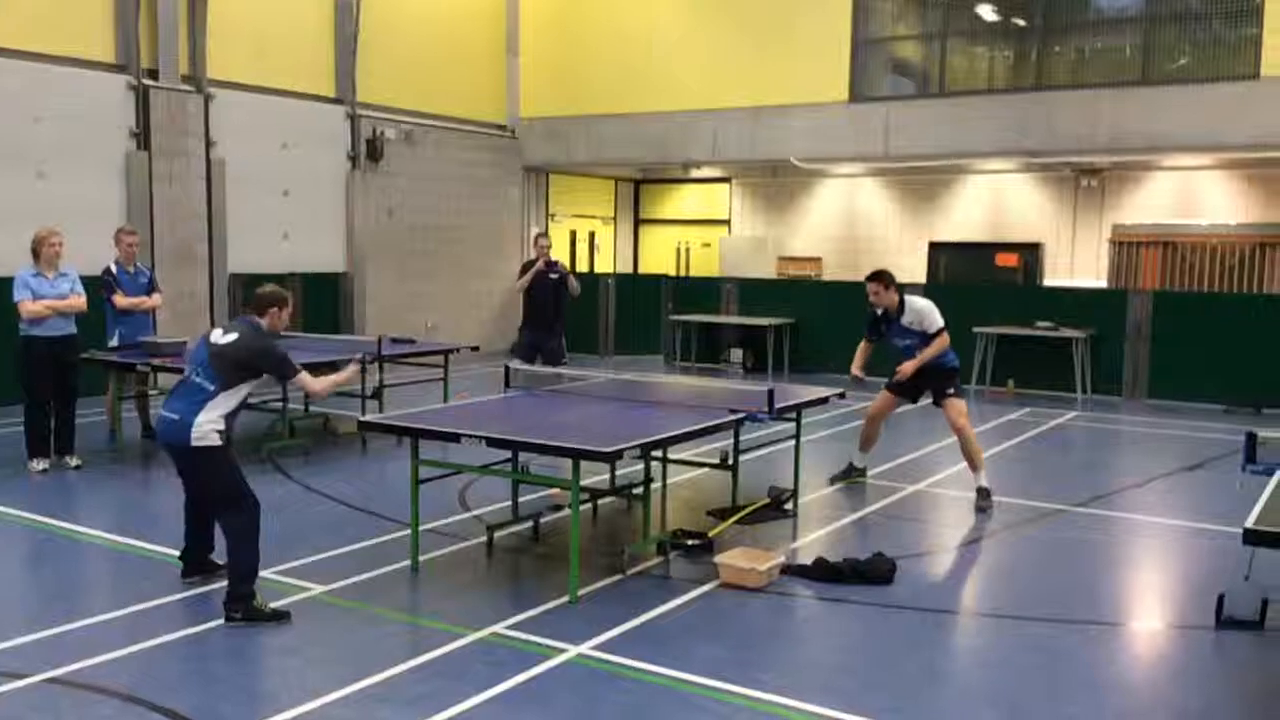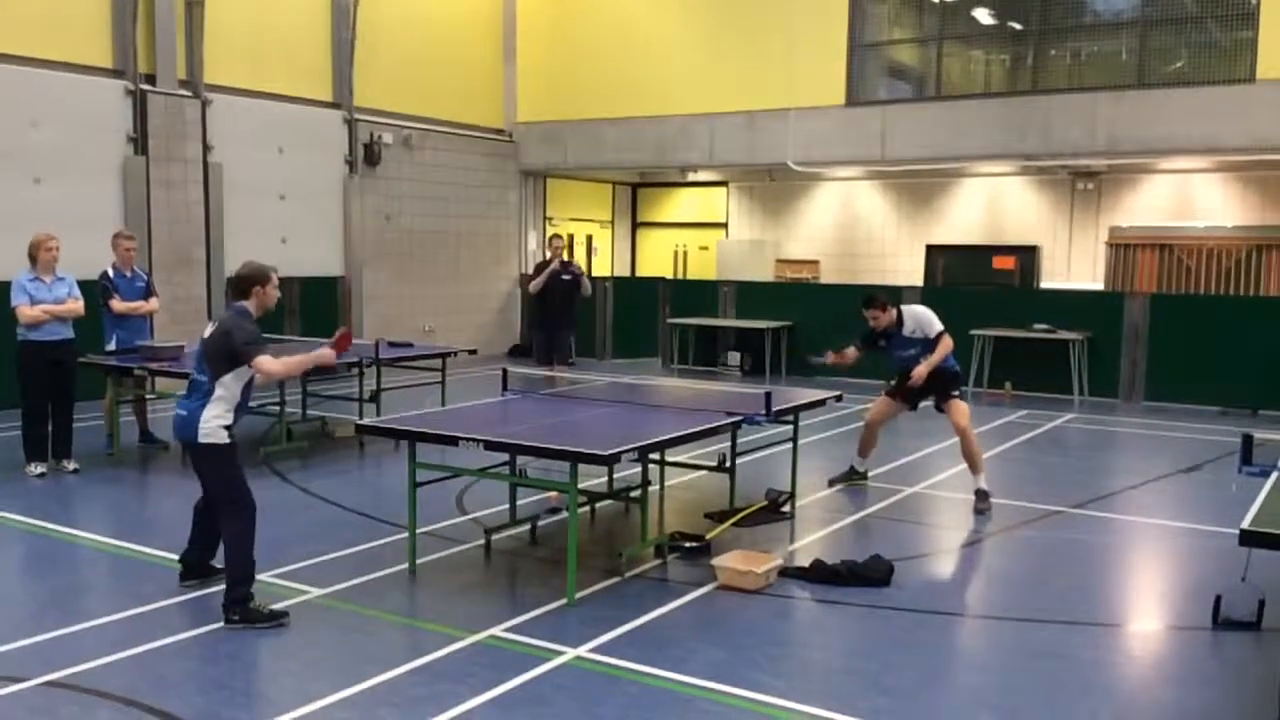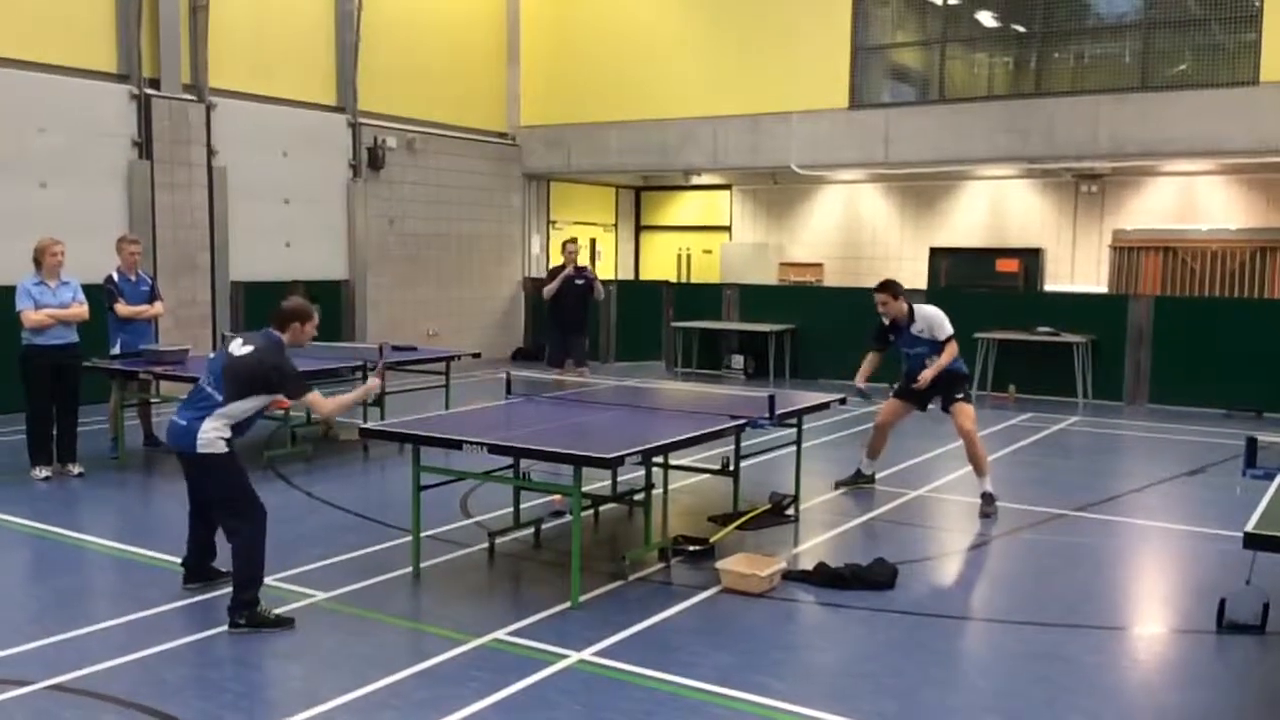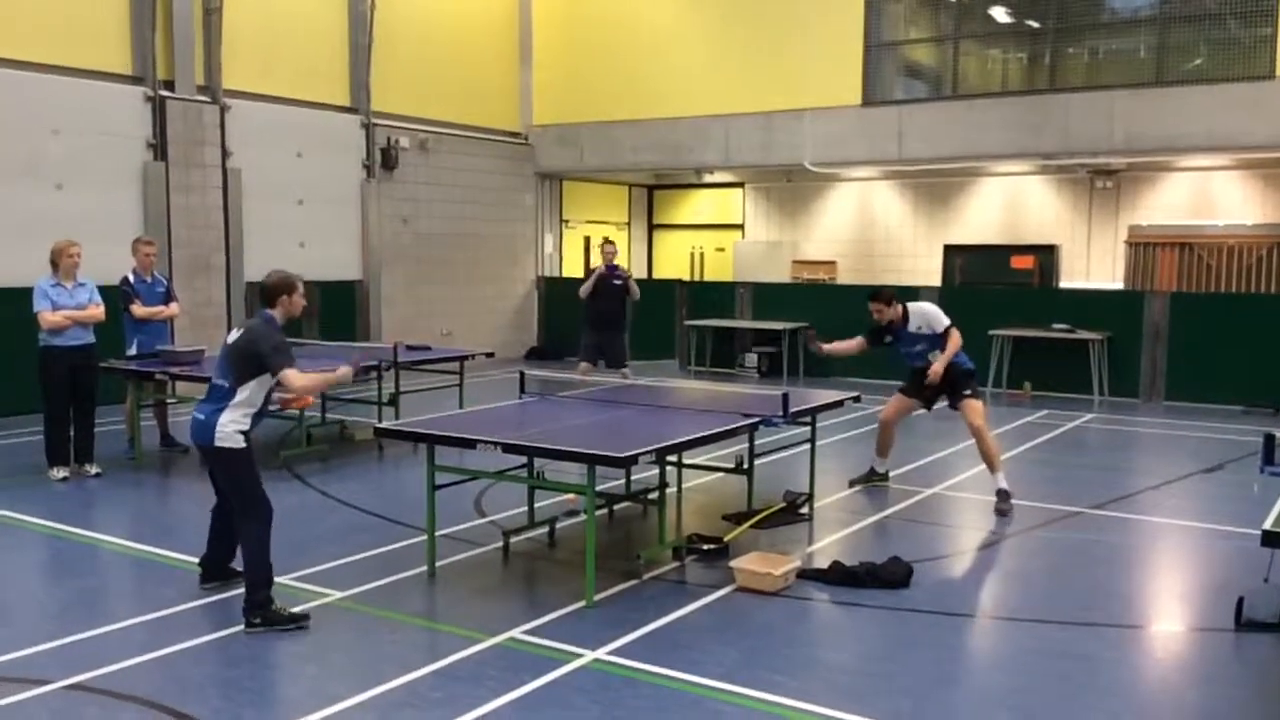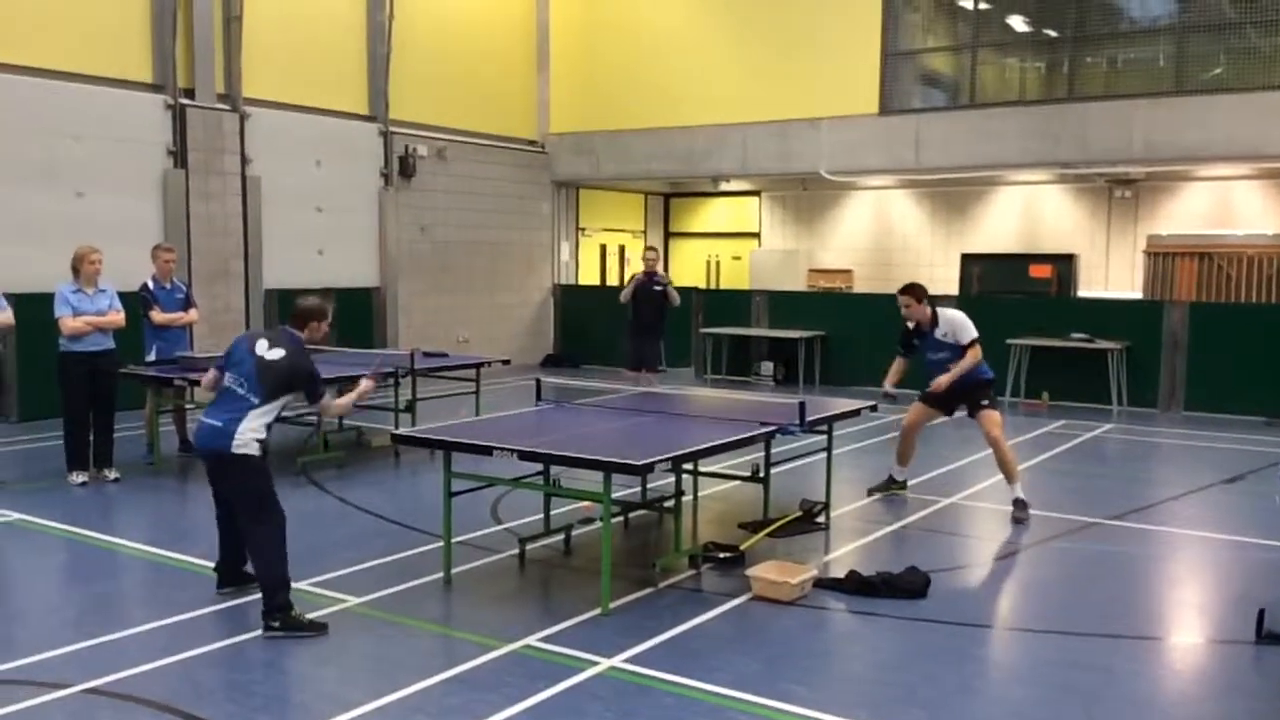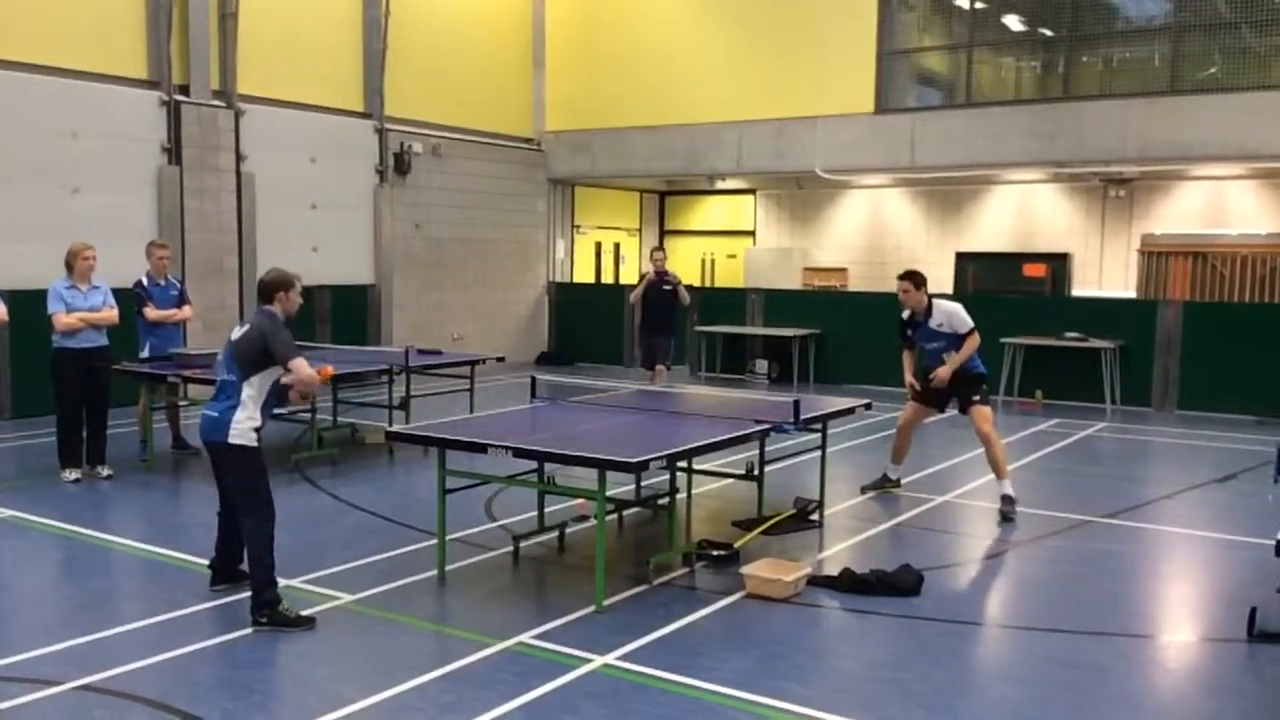
dt=0.4s
person 1, frame 1
left shoulder: (223, 334)
right shoulder: (260, 347)
right elbow: (314, 388)
right wrist: (346, 376)
left hip: (170, 424)
right hip: (197, 434)
left knee: (201, 495)
right knee: (241, 509)
left ankle: (195, 563)
right ankle: (240, 602)
person 1, frame 2
left shoulder: (229, 321)
right shoulder: (240, 327)
right elbow: (270, 369)
left wrist: (289, 370)
right wrist: (315, 357)
left hip: (192, 422)
right hip: (209, 429)
left knee: (215, 496)
right knee: (239, 509)
left ankle: (195, 566)
right ankle: (239, 605)
person 1, frame 3
left shoulder: (246, 341)
right shoulder: (273, 361)
right elbow: (323, 409)
left wrist: (264, 400)
right wrist: (365, 391)
left hip: (182, 429)
right hip: (205, 440)
left knee: (205, 504)
right knee: (248, 518)
left ankle: (197, 570)
right ankle: (244, 610)
person 1, frame 4
left shoulder: (251, 328)
right shoulder: (268, 337)
right elbow: (296, 384)
left wrist: (287, 390)
right wrist: (337, 376)
left hip: (207, 426)
right hip: (225, 433)
left knee: (231, 502)
right knee: (256, 513)
left ankle: (215, 569)
right ankle: (259, 609)
person 1, frame 5
left shoulder: (250, 339)
right shoulder: (299, 364)
left elbow: (208, 383)
right elbow: (332, 410)
right wrist: (361, 391)
left hip: (207, 433)
right hip: (238, 444)
left knee: (230, 509)
right knee: (266, 522)
left ankle: (230, 574)
right ankle: (277, 613)
person 1, frame 6
left shoulder: (248, 328)
right shoulder: (271, 331)
right elbow: (304, 374)
left wrist: (291, 388)
right wrist: (315, 384)
left hip: (213, 425)
right hip: (236, 435)
left knee: (233, 504)
right knee: (258, 514)
left ankle: (224, 571)
right ankle: (266, 608)
person 2, frame 1
left shoulder: (71, 276)
right shoulder: (24, 277)
left elbow: (81, 305)
right elbow: (28, 312)
left wrist: (48, 303)
right wrist: (65, 306)
left hip: (67, 343)
right hip: (35, 345)
left knee: (67, 399)
right knee: (37, 400)
left ankle: (66, 452)
right ankle: (38, 455)
person 2, frame 2
left shoulder: (68, 280)
right shoulder: (22, 282)
left elbow: (79, 310)
right elbow: (25, 316)
left wrist: (46, 308)
right wrist: (63, 310)
left hip: (64, 347)
right hip: (33, 349)
left knee: (64, 403)
right knee: (35, 405)
left ankle: (63, 456)
right ankle: (35, 459)
person 2, frame 3
left shoulder: (72, 284)
right shoulder: (26, 286)
left elbow: (84, 314)
right elbow: (29, 321)
left wrist: (50, 312)
right wrist: (68, 315)
left hip: (69, 351)
right hip: (37, 353)
left knee: (69, 407)
right knee: (39, 409)
left ankle: (68, 460)
right ankle: (40, 463)
person 2, frame 4
left shoulder: (89, 286)
right shoulder: (43, 287)
left elbow: (100, 315)
right elbow: (47, 322)
left wrist: (67, 313)
right wrist: (84, 316)
left hip: (85, 352)
right hip: (55, 354)
left knee: (86, 407)
right knee: (57, 410)
left ankle: (85, 460)
right ankle: (58, 464)
person 2, frame 5
left shoulder: (109, 292)
right shoulder: (64, 293)
left elbow: (120, 321)
right elbow: (67, 328)
left wrist: (88, 319)
right wrist: (104, 323)
left hip: (105, 357)
right hip: (75, 360)
left knee: (105, 412)
right knee: (76, 414)
left ankle: (105, 465)
right ankle: (77, 468)
person 2, frame 6
left shoulder: (103, 288)
right shoulder: (57, 289)
left elbow: (113, 318)
right elbow: (61, 324)
left wrist: (81, 315)
right wrist: (98, 319)
left hip: (99, 354)
right hip: (68, 356)
left knee: (99, 410)
right knee: (70, 411)
left ankle: (98, 462)
right ankle: (70, 465)
person 3, frame 1
left shoulder: (920, 306)
right shoulder: (878, 316)
left elbow: (944, 340)
right elbow: (867, 342)
left wrist: (914, 363)
right wrist: (857, 365)
left hip: (942, 368)
right hip: (909, 369)
left knee: (959, 425)
right knee: (873, 414)
left ankle: (982, 486)
right ankle: (858, 466)
person 3, frame 2
left shoulder: (920, 315)
right shoulder: (876, 332)
left elbow: (946, 342)
right elbow: (852, 353)
left wrist: (926, 366)
right wrist: (835, 358)
left hip: (945, 375)
right hip: (910, 377)
left knee: (962, 427)
right knee: (872, 422)
left ankle: (981, 490)
right ankle: (858, 470)
person 3, frame 3
left shoulder: (929, 314)
right shoulder: (886, 325)
left elbow: (952, 348)
right elbow: (875, 354)
left wrist: (932, 371)
right wrist: (860, 377)
left hip: (950, 375)
right hip: (917, 377)
left knee: (967, 429)
right knee: (881, 423)
left ankle: (987, 493)
right ankle: (865, 473)
person 3, frame 4
left shoulder: (925, 311)
right shoulder: (884, 328)
left elbow: (955, 336)
right elbow: (855, 345)
left wrist: (941, 363)
right wrist: (826, 348)
left hip: (957, 372)
right hip: (924, 376)
left knee: (977, 425)
right knee: (886, 419)
left ankle: (1002, 490)
right ankle: (879, 471)
person 3, frame 5
left shoulder: (954, 318)
right shoulder: (911, 329)
left elbow: (976, 352)
right elbow: (903, 358)
left wrist: (949, 376)
right wrist: (888, 382)
left hip: (976, 381)
right hip: (942, 384)
left knee: (994, 435)
right knee: (908, 426)
left ankle: (1018, 499)
right ankle: (897, 479)
person 3, frame 6
left shoulder: (950, 309)
right shoulder: (907, 319)
left elbow: (974, 339)
right elbow: (909, 350)
left wrist: (950, 367)
right wrist: (909, 375)
left hip: (967, 375)
right hip: (935, 376)
left knee: (985, 430)
right knee: (904, 425)
left ankle: (1007, 495)
right ankle: (891, 477)
person 4, frame 1
left shoulder: (146, 272)
right shoulder: (110, 272)
left elbow: (156, 301)
right elbow: (119, 303)
left wrist: (130, 302)
right wrist: (142, 299)
left hip: (145, 338)
right hip: (120, 339)
left knee: (142, 386)
right knee: (116, 387)
left ankle: (147, 427)
person 4, frame 2
left shoulder: (143, 277)
right shoulder: (107, 277)
left elbow: (154, 306)
right elbow: (116, 307)
left wrist: (127, 308)
right wrist: (140, 304)
left hip: (142, 343)
right hip: (118, 345)
left knee: (140, 390)
right knee: (114, 392)
left ankle: (144, 433)
right ankle: (111, 437)
person 4, frame 3
left shoulder: (148, 280)
right shoulder: (112, 281)
left elbow: (159, 310)
right elbow: (121, 311)
left wrist: (132, 311)
right wrist: (145, 308)
left hip: (146, 346)
right hip: (122, 348)
left knee: (144, 394)
right knee: (119, 395)
left ankle: (149, 437)
right ankle: (115, 441)
person 4, frame 4
left shoulder: (163, 282)
right shoulder: (127, 283)
left elbow: (175, 310)
right elbow: (137, 312)
left wrist: (148, 313)
right wrist: (161, 308)
left hip: (162, 347)
right hip: (139, 349)
left knee: (161, 394)
right knee: (135, 395)
left ankle: (165, 437)
right ankle: (132, 441)
person 4, frame 5
left shoulder: (183, 288)
right shoulder: (147, 289)
left elbow: (194, 317)
right elbow: (156, 319)
left wrist: (167, 319)
right wrist: (180, 315)
left hip: (181, 353)
right hip: (158, 354)
left knee: (179, 400)
right knee: (154, 401)
left ankle: (184, 442)
right ankle: (151, 447)
person 4, frame 6
left shoulder: (177, 285)
right shoulder: (141, 286)
left elbow: (187, 314)
right elbow: (150, 315)
left wrist: (162, 316)
right wrist: (173, 311)
left hip: (175, 350)
right hip: (151, 351)
left knee: (173, 396)
right knee: (147, 397)
left ankle: (177, 440)
right ankle: (144, 444)
